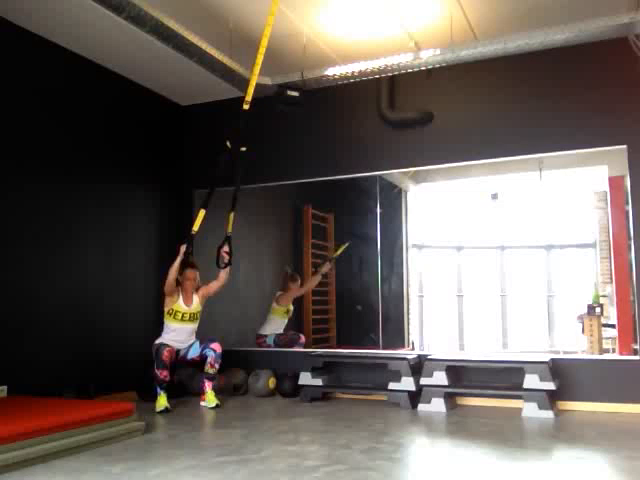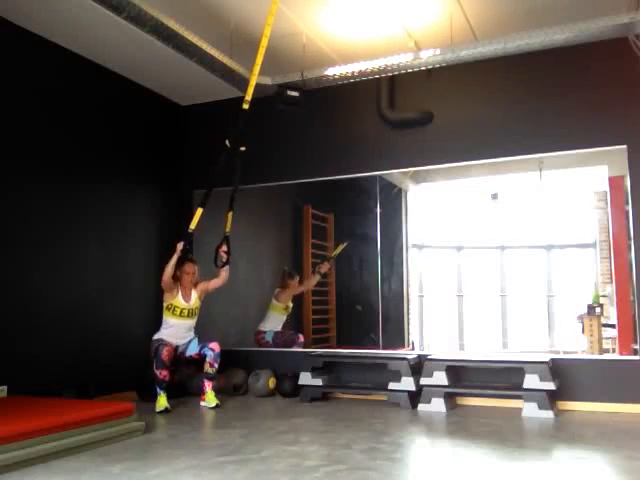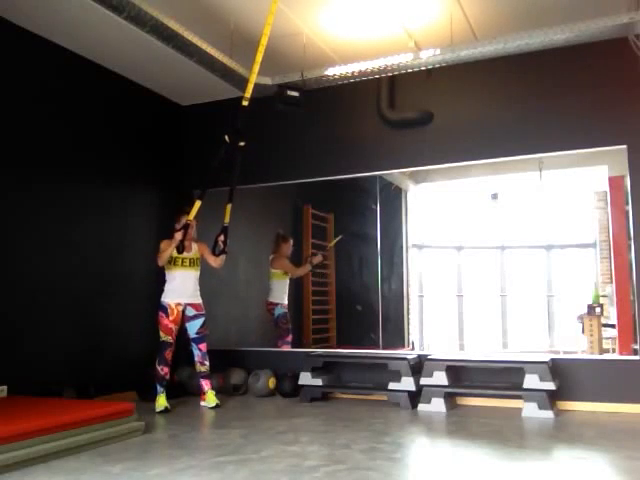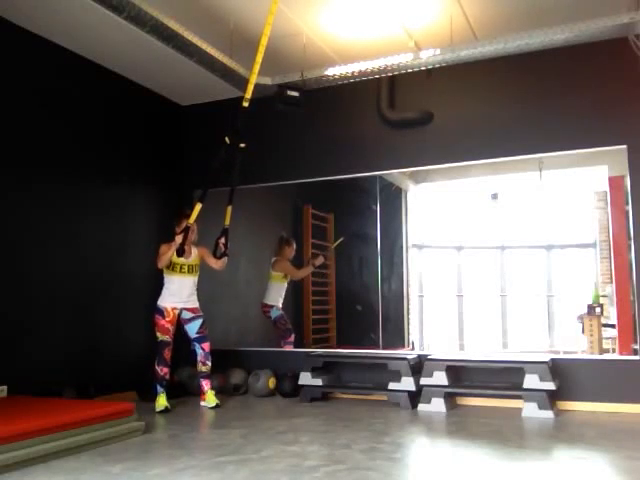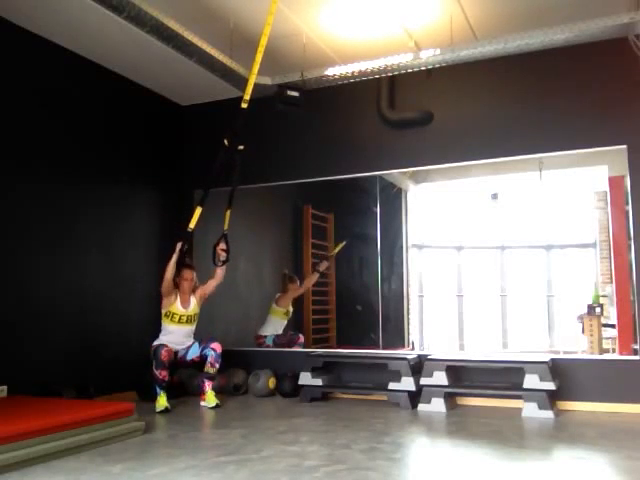
dt=0.7s
person 1, frame 1
left shoulder: (201, 294)
right shoulder: (172, 295)
left elbow: (221, 281)
right elbow: (169, 280)
left wrist: (226, 260)
right wrist: (180, 257)
left hip: (189, 346)
right hip: (167, 345)
left knee: (215, 347)
right knee: (164, 353)
left ankle: (207, 394)
right ankle: (161, 395)
person 1, frame 2
left shoulder: (199, 290)
right shoulder: (171, 291)
left elbow: (221, 280)
right elbow: (165, 278)
left wrist: (224, 259)
right wrist: (177, 254)
left hip: (187, 342)
right hip: (165, 340)
left knee: (213, 348)
right knee: (163, 352)
left ankle: (207, 394)
right ankle: (161, 396)
person 1, frame 3
left shoulder: (200, 247)
right shoulder: (167, 244)
left elbow: (217, 263)
right elbow: (160, 261)
left wrist: (223, 248)
right wrist: (175, 242)
left hip: (194, 303)
right hip: (171, 303)
left knee: (200, 346)
right knee: (166, 347)
left ankle: (207, 393)
right ankle: (161, 395)
person 1, frame 4
left shoulder: (200, 251)
right shoulder: (167, 248)
left elbow: (219, 265)
right elbow: (160, 264)
right wrist: (175, 245)
left hip: (191, 307)
right hip: (167, 306)
left knee: (203, 345)
right knee: (165, 347)
left ankle: (206, 393)
right ankle: (161, 395)
person 1, frame 5
left shoulder: (198, 296)
right shoulder: (170, 297)
left elbow: (217, 279)
right elbow: (167, 278)
left wrist: (222, 257)
right wrist: (176, 254)
left hip: (187, 348)
right hip: (165, 346)
left knee: (215, 348)
right knee: (162, 353)
left ankle: (206, 394)
right ankle: (161, 396)
